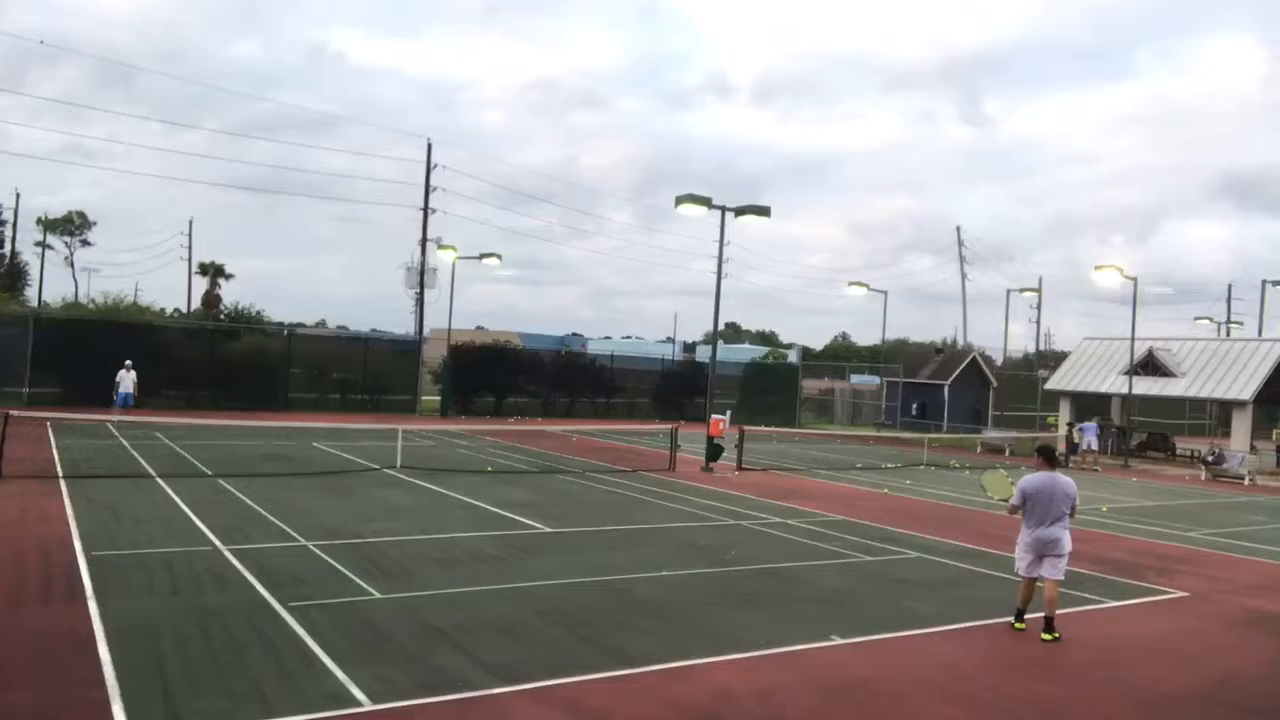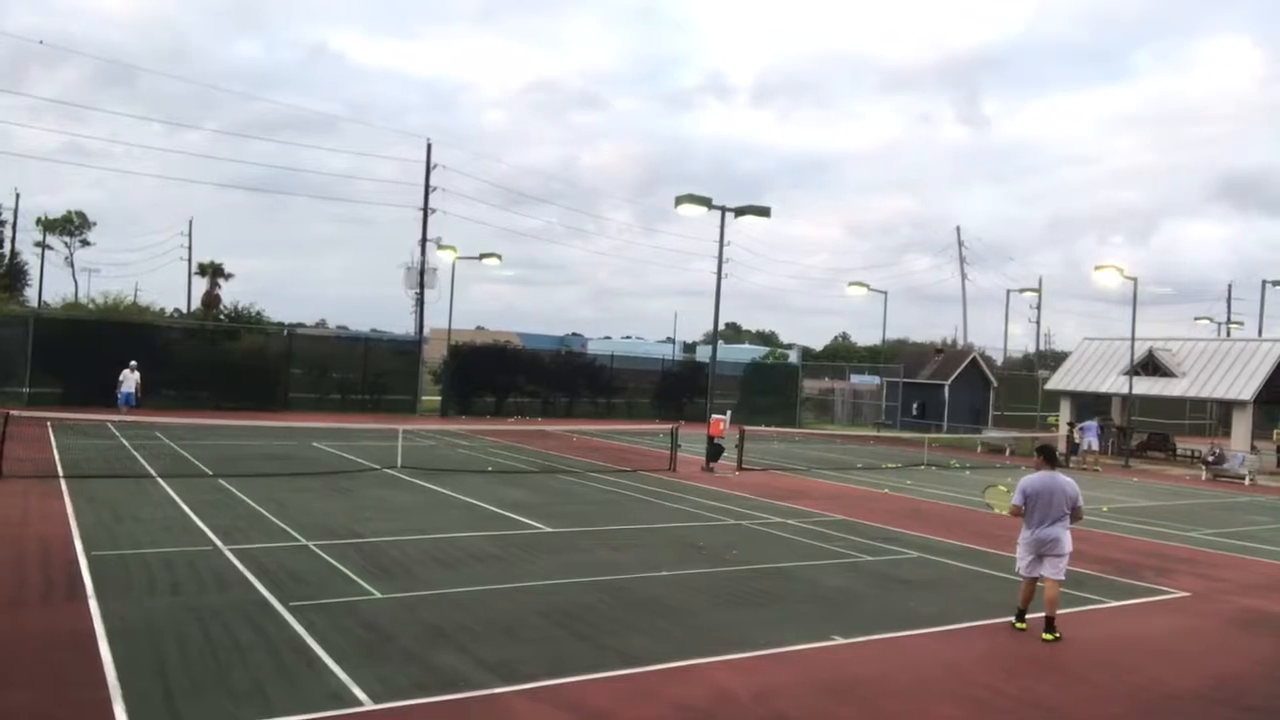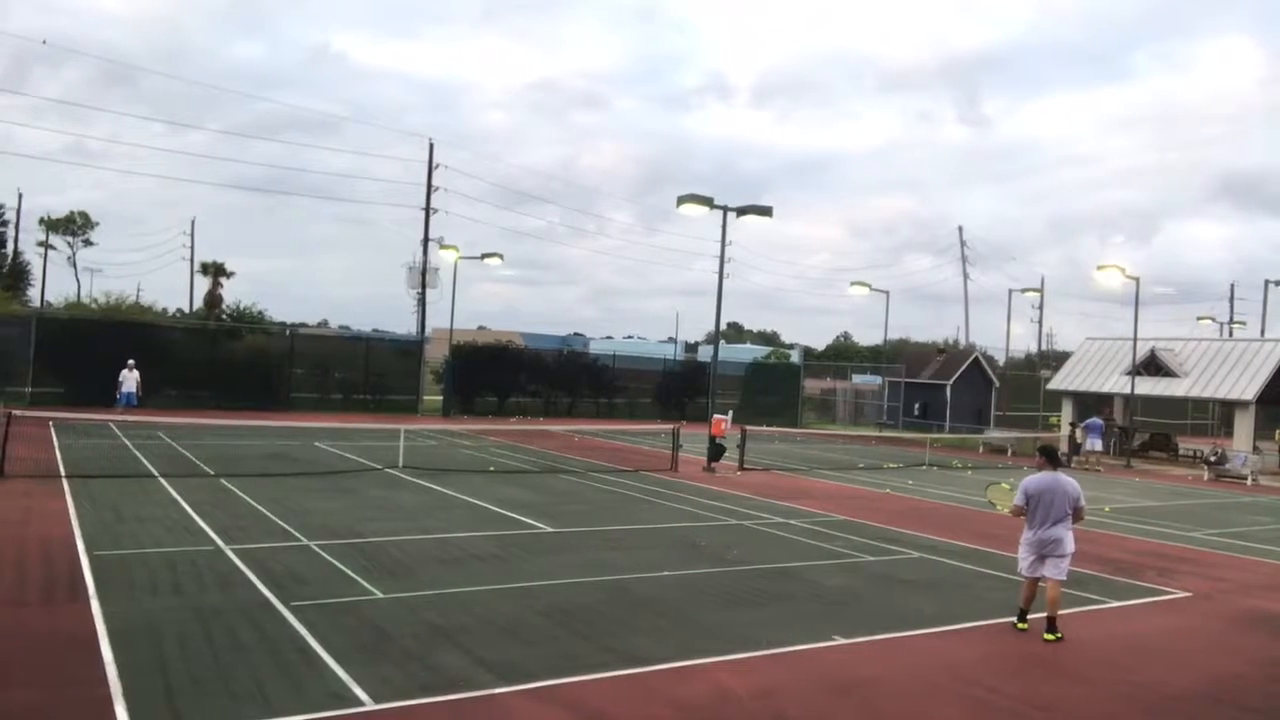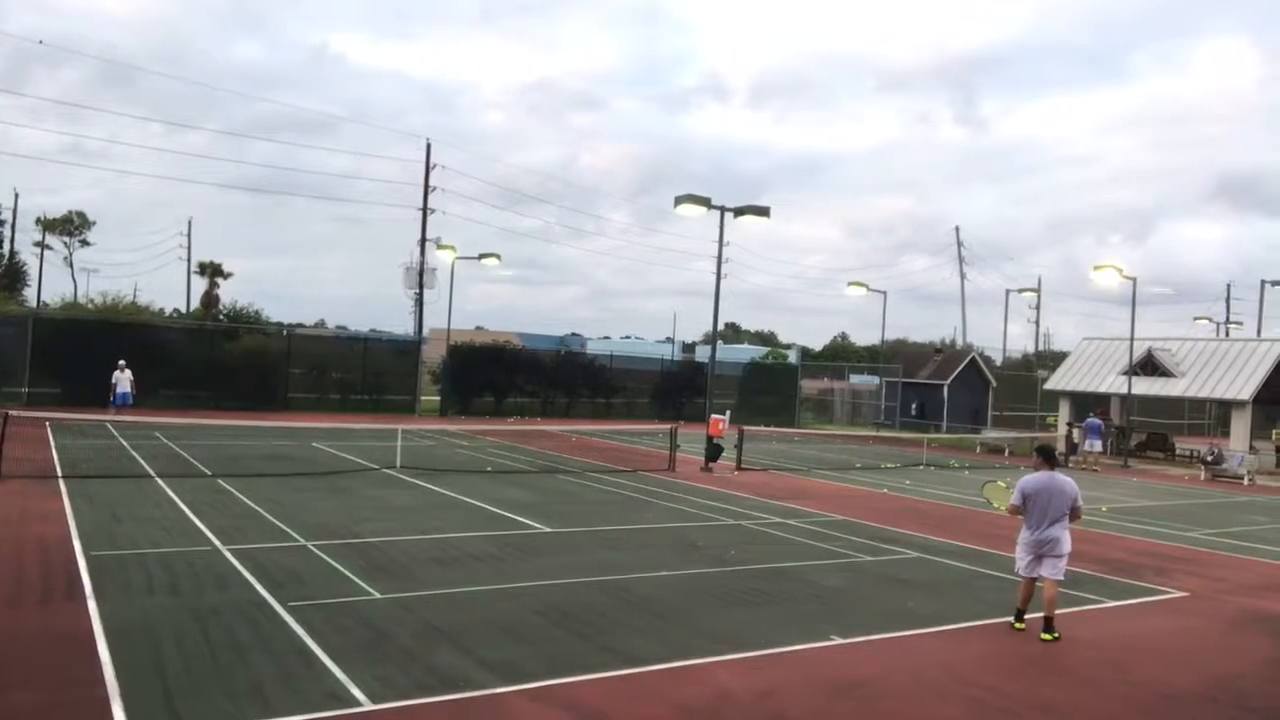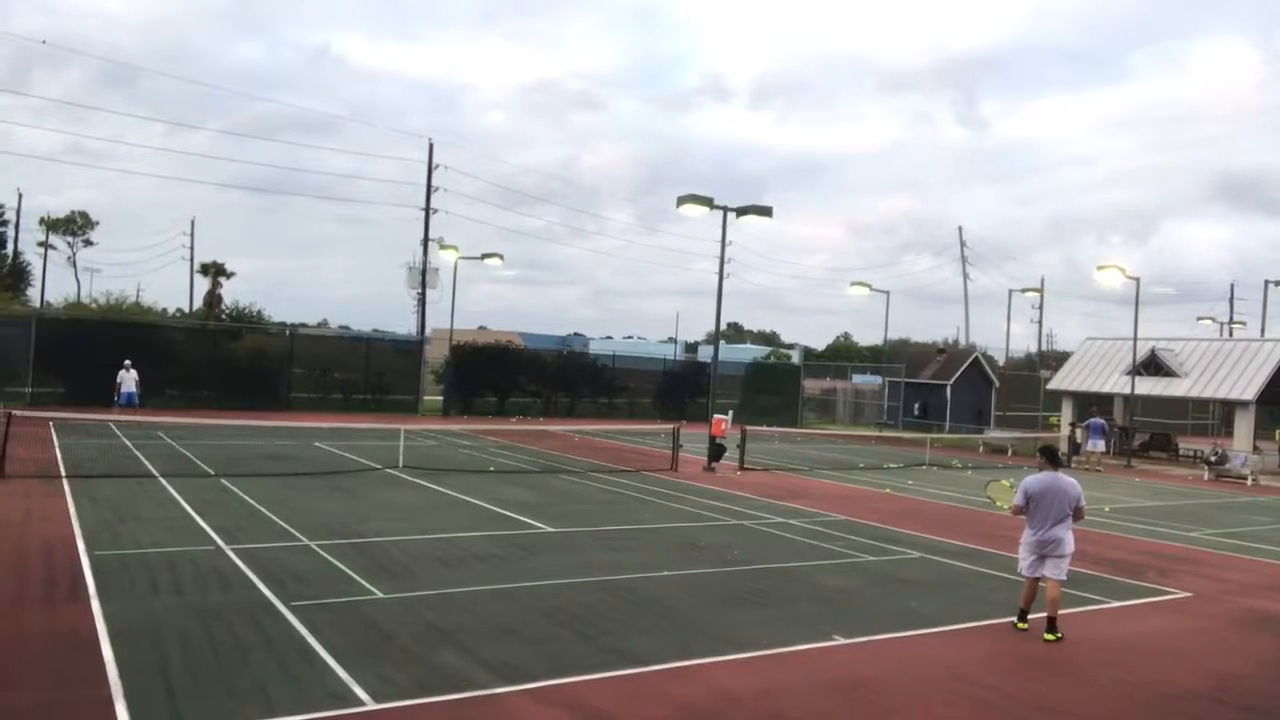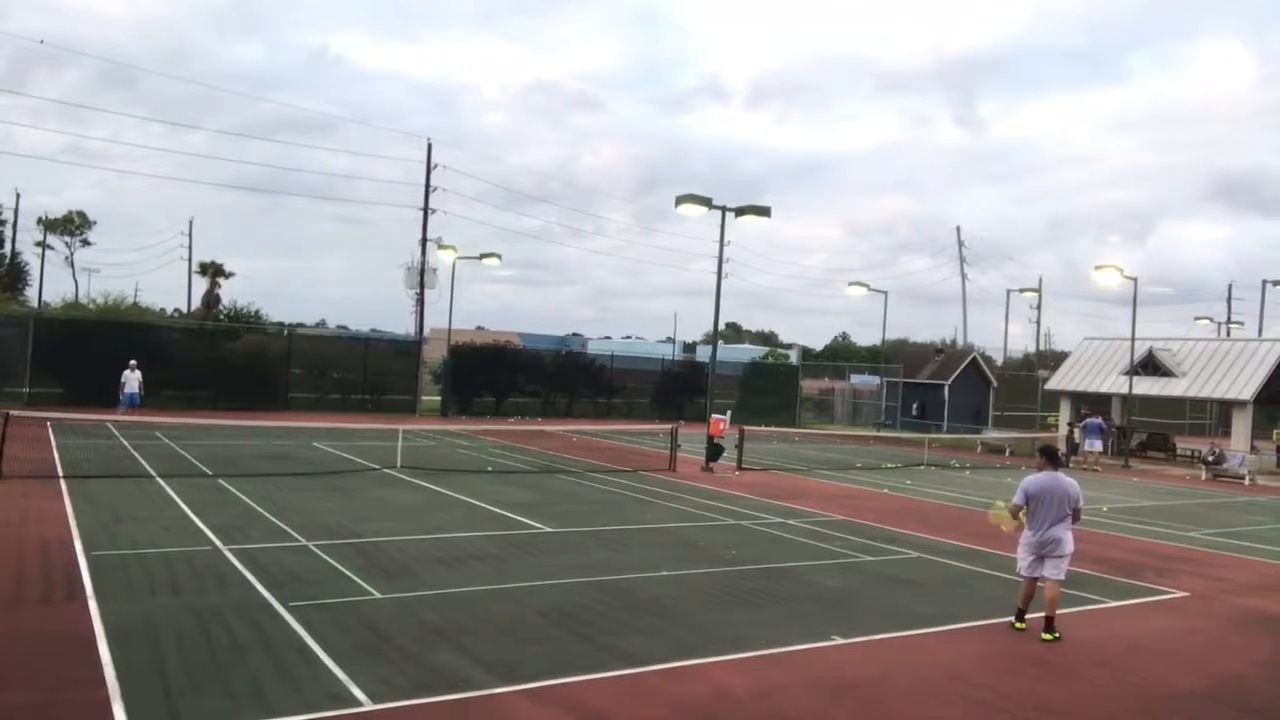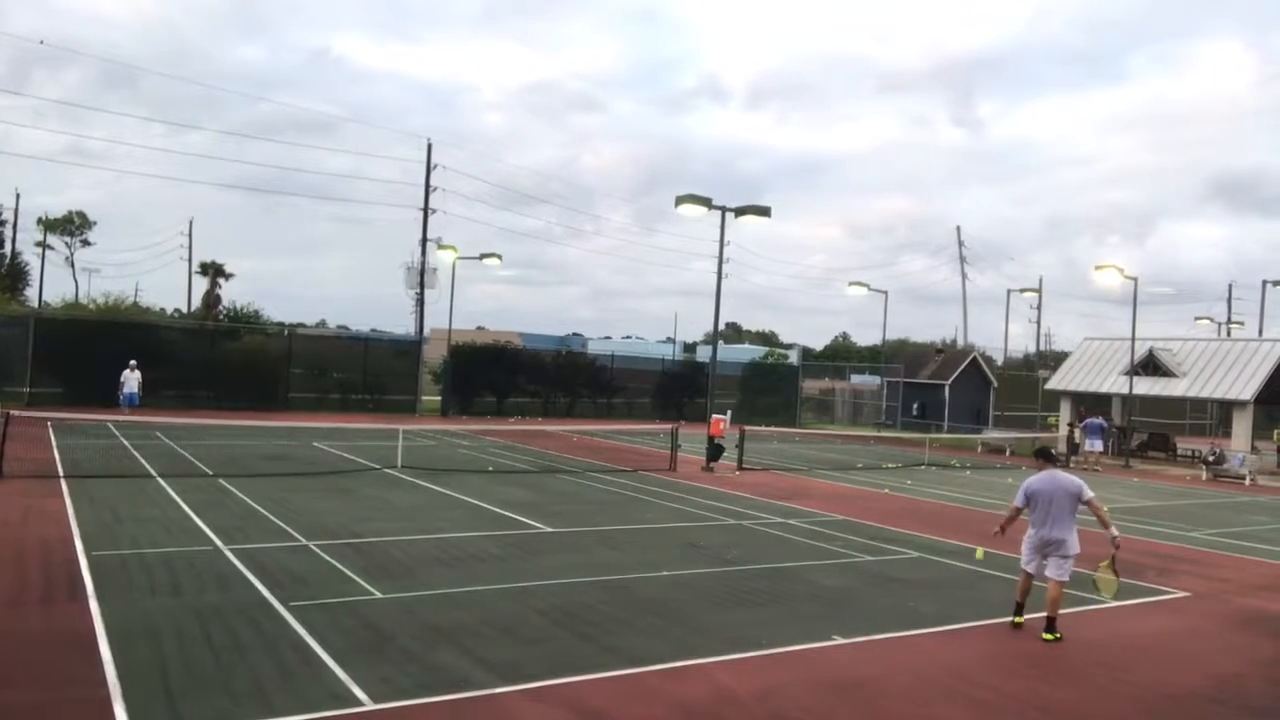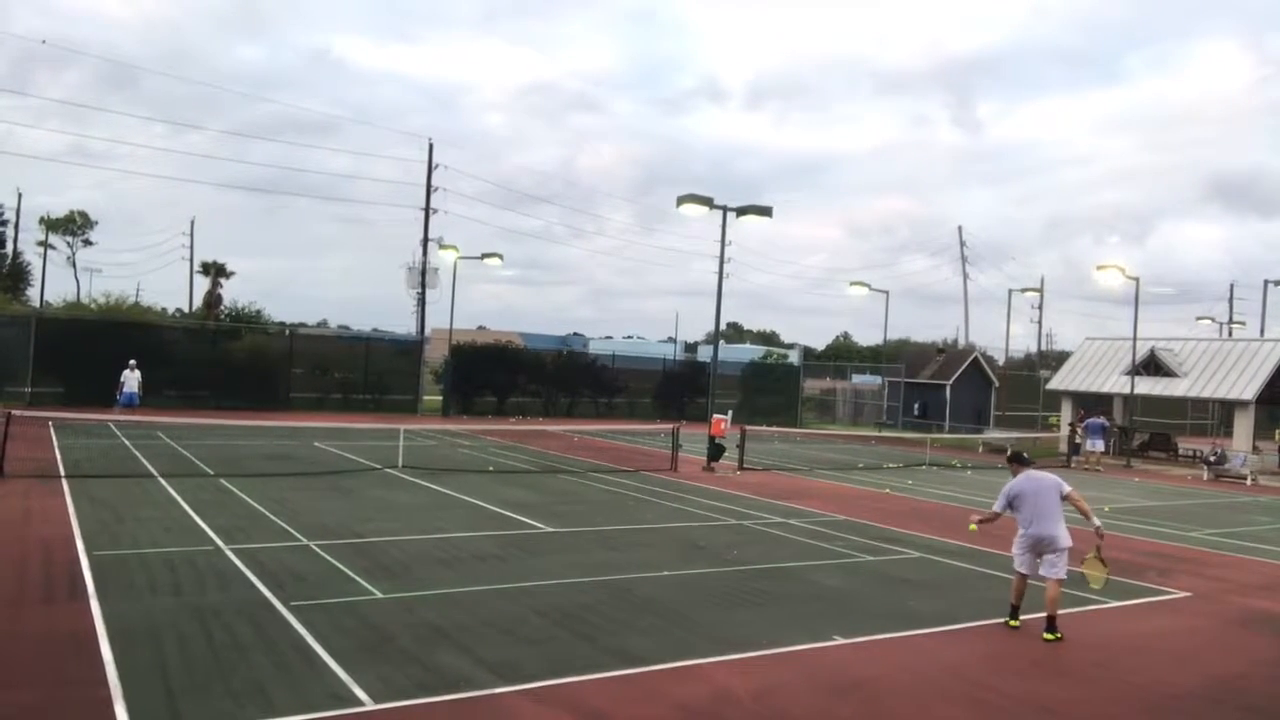
dt=0.5s
person 1, frame 1
left shoulder: (1027, 482)
right shoulder: (1070, 484)
left elbow: (1012, 510)
right elbow: (1072, 513)
left wrist: (1024, 506)
left hip: (1031, 538)
right hip: (1057, 539)
left knee: (1028, 579)
right knee: (1051, 583)
left ankle: (1019, 619)
right ankle: (1048, 628)
person 1, frame 2
left shoulder: (1027, 482)
right shoulder: (1070, 484)
left elbow: (1015, 511)
right elbow: (1079, 515)
left hip: (1032, 538)
right hip: (1057, 539)
left knee: (1028, 579)
right knee: (1052, 582)
left ankle: (1020, 619)
right ankle: (1049, 628)
person 1, frame 3
left shoulder: (1029, 482)
right shoulder: (1072, 484)
left elbow: (1016, 511)
right elbow: (1080, 515)
left hip: (1034, 538)
right hip: (1060, 539)
left knee: (1030, 579)
right knee: (1054, 583)
left ankle: (1022, 619)
right ankle: (1051, 629)
person 1, frame 4
left shoulder: (1026, 482)
right shoulder: (1069, 484)
left elbow: (1013, 510)
right elbow: (1077, 514)
left hip: (1031, 538)
right hip: (1057, 540)
left knee: (1027, 579)
right knee: (1050, 582)
left ankle: (1019, 619)
right ankle: (1047, 628)
person 1, frame 5
left shoulder: (1029, 482)
right shoulder: (1073, 484)
left elbow: (1016, 511)
right elbow: (1080, 515)
left hip: (1034, 538)
right hip: (1060, 540)
left knee: (1031, 579)
right knee: (1053, 582)
left ankle: (1022, 619)
right ankle: (1051, 628)
person 1, frame 6
left shoulder: (1029, 482)
right shoulder: (1072, 485)
left elbow: (1014, 510)
right elbow: (1077, 517)
left wrist: (1018, 518)
left hip: (1033, 539)
right hip: (1059, 540)
left knee: (1029, 579)
right knee: (1053, 582)
left ankle: (1019, 619)
right ankle: (1048, 628)
person 1, frame 7
left shoulder: (1030, 483)
right shoulder: (1075, 482)
left elbow: (1015, 513)
right elbow: (1097, 508)
left wrist: (1002, 526)
right wrist: (1113, 532)
left hip: (1036, 537)
right hip: (1064, 541)
left knee: (1027, 574)
right knee: (1056, 582)
left ankle: (1018, 614)
right ankle: (1050, 628)
person 1, frame 8
left shoulder: (1011, 487)
right shoulder: (1053, 479)
left elbow: (994, 516)
right elbow: (1078, 501)
left wrist: (979, 520)
right wrist: (1095, 522)
left hip: (1028, 536)
right hip: (1055, 536)
left knee: (1021, 574)
right knee: (1053, 581)
left ankle: (1014, 617)
right ankle: (1050, 628)
